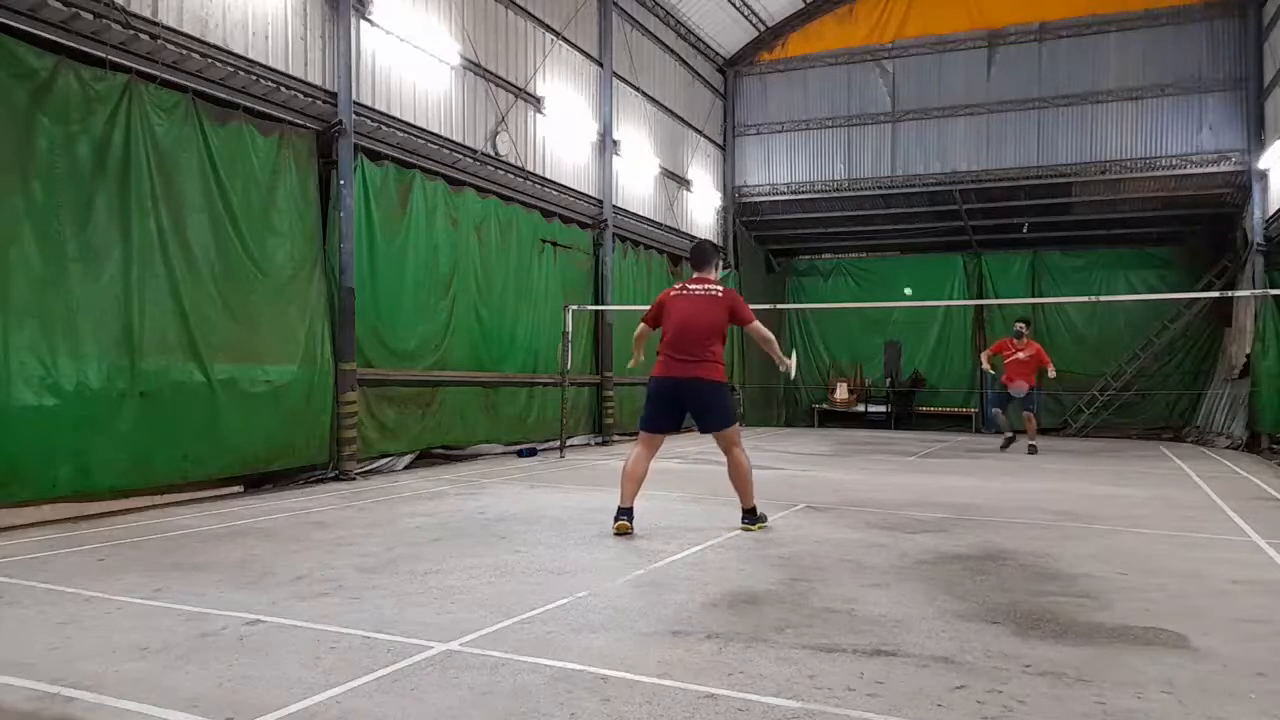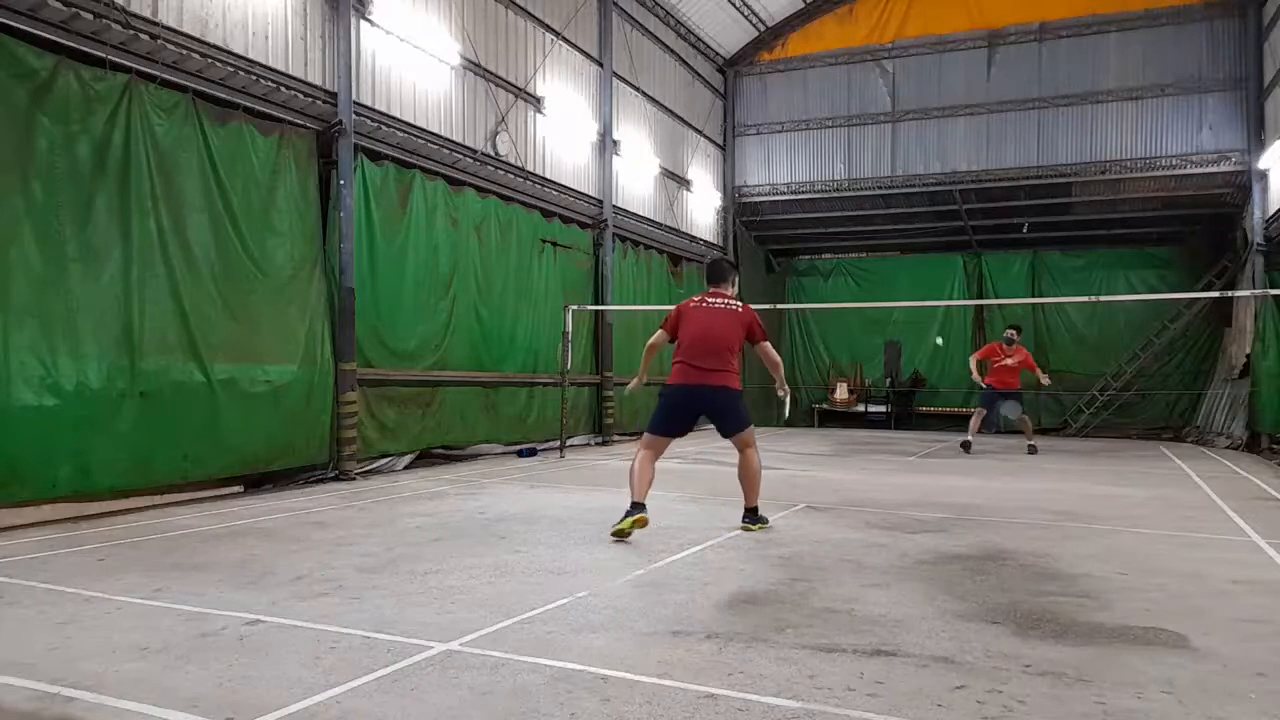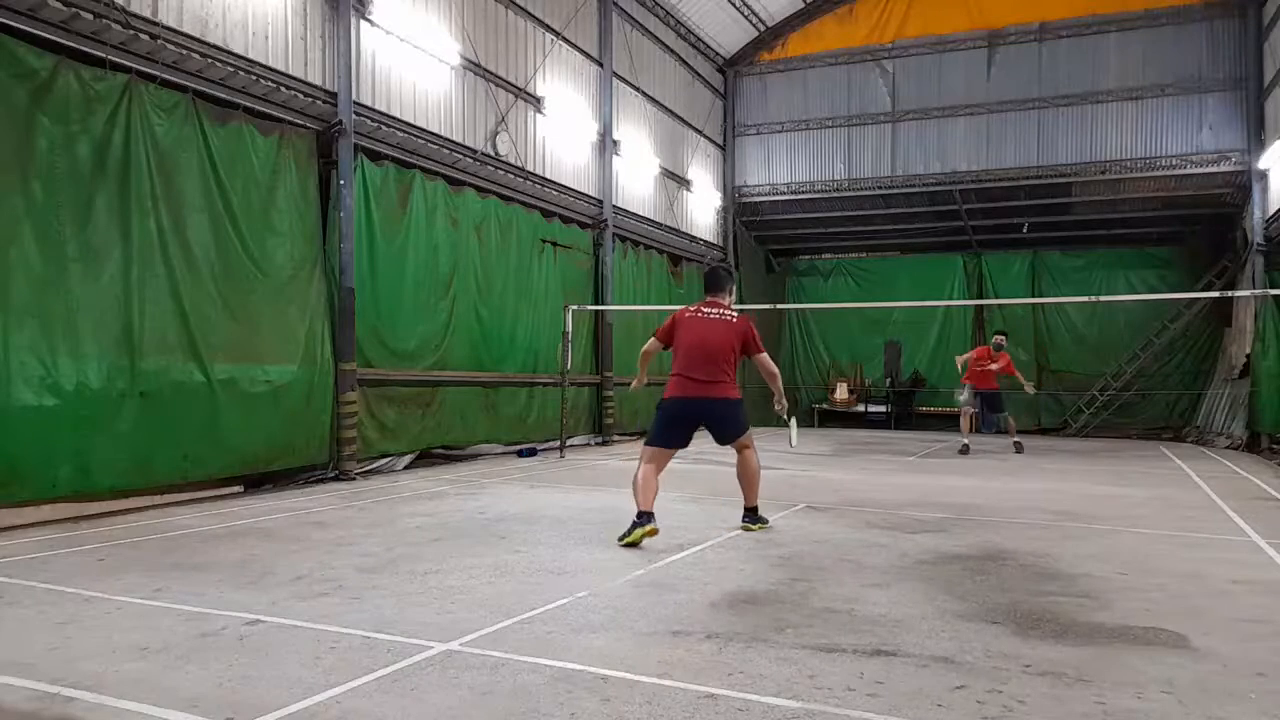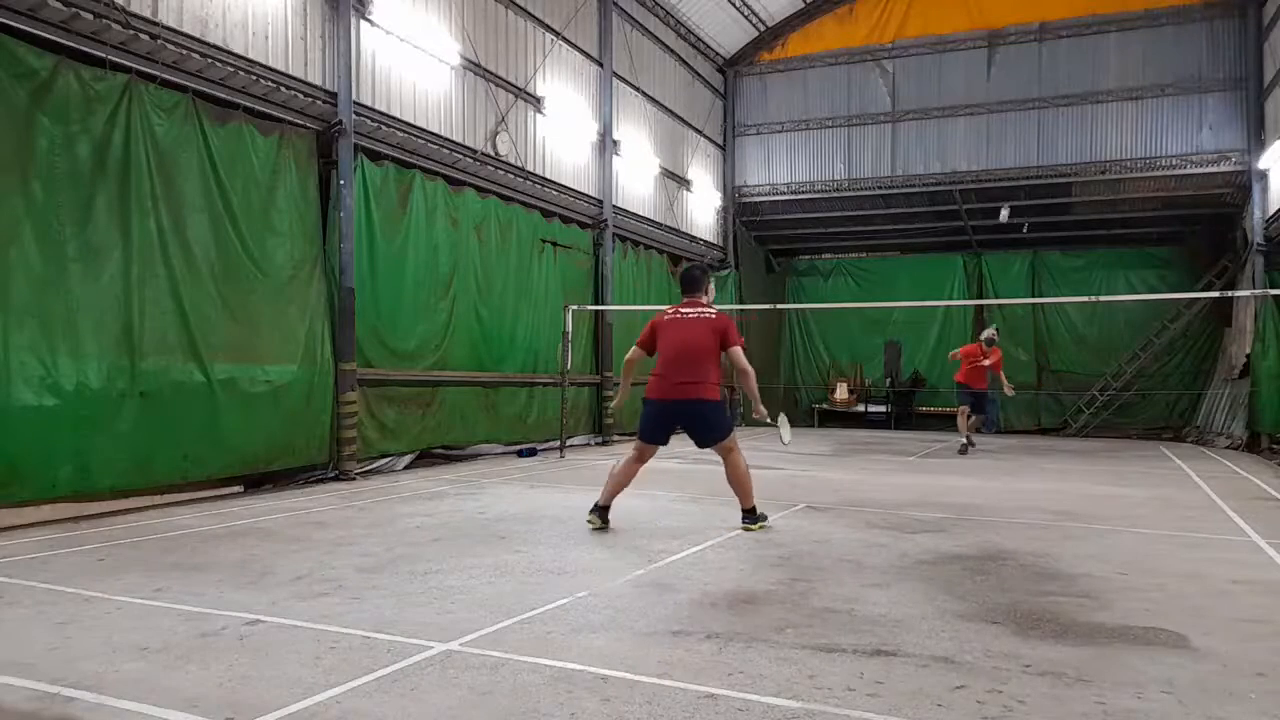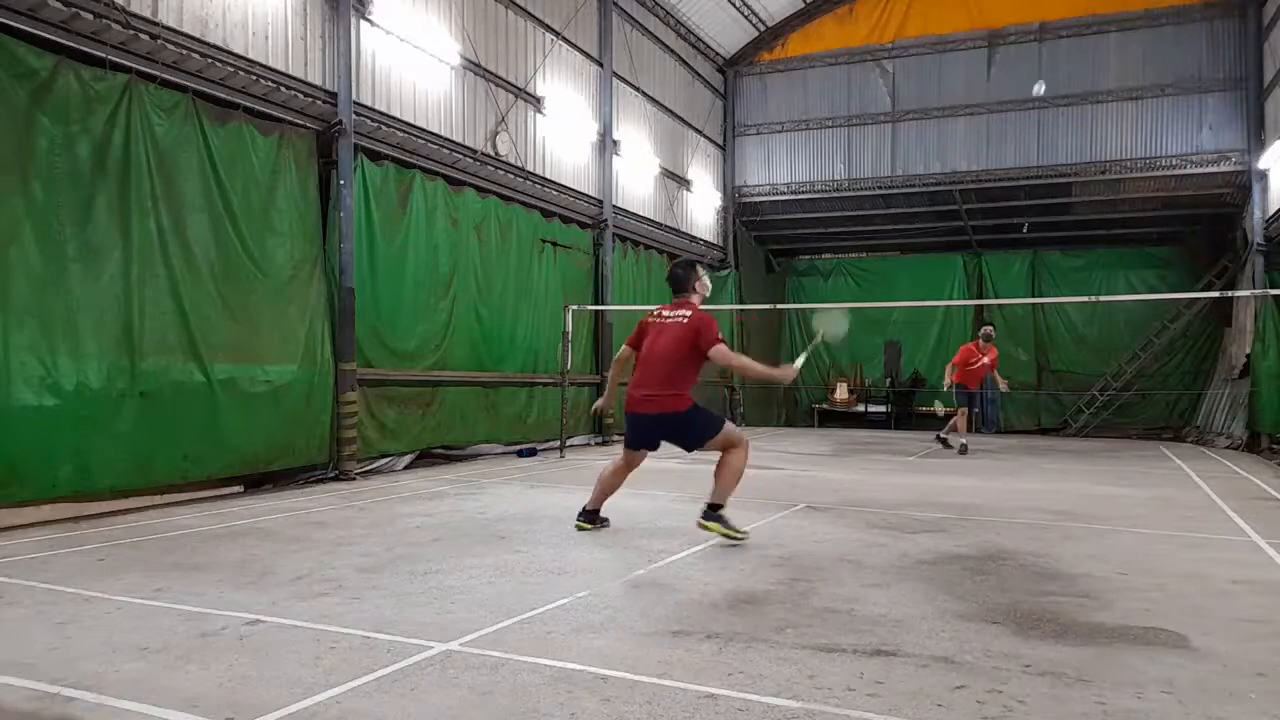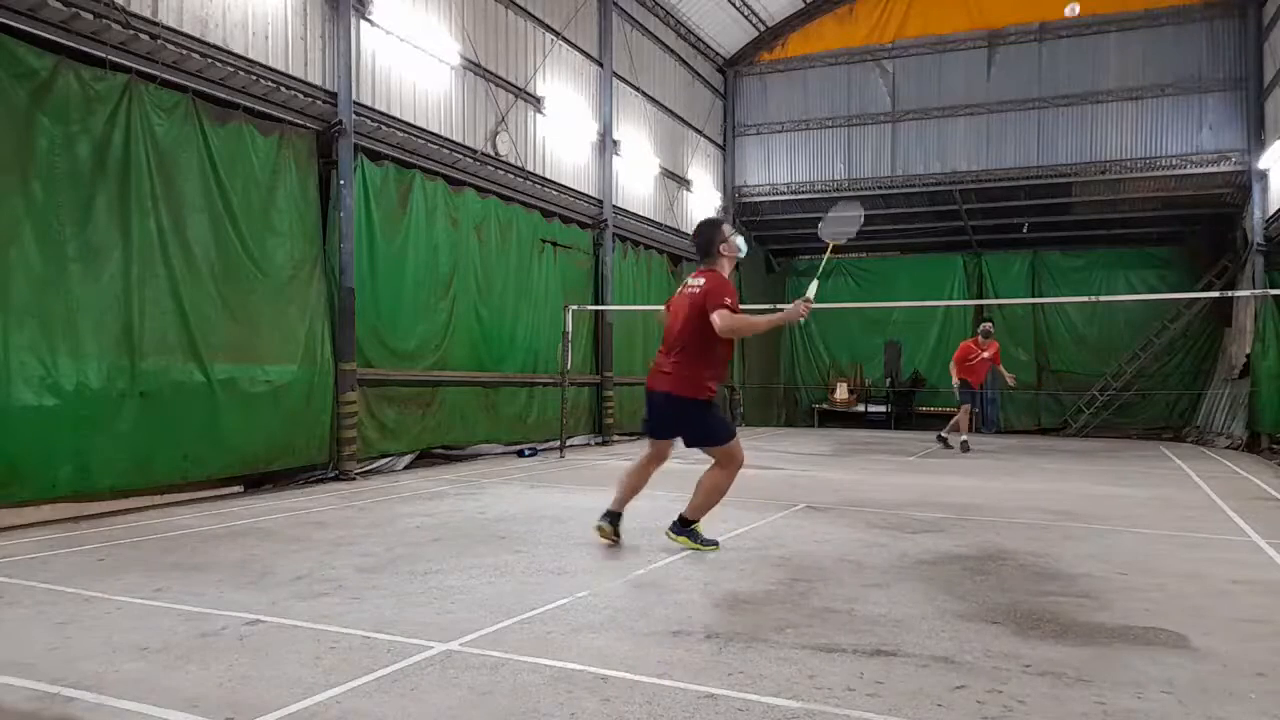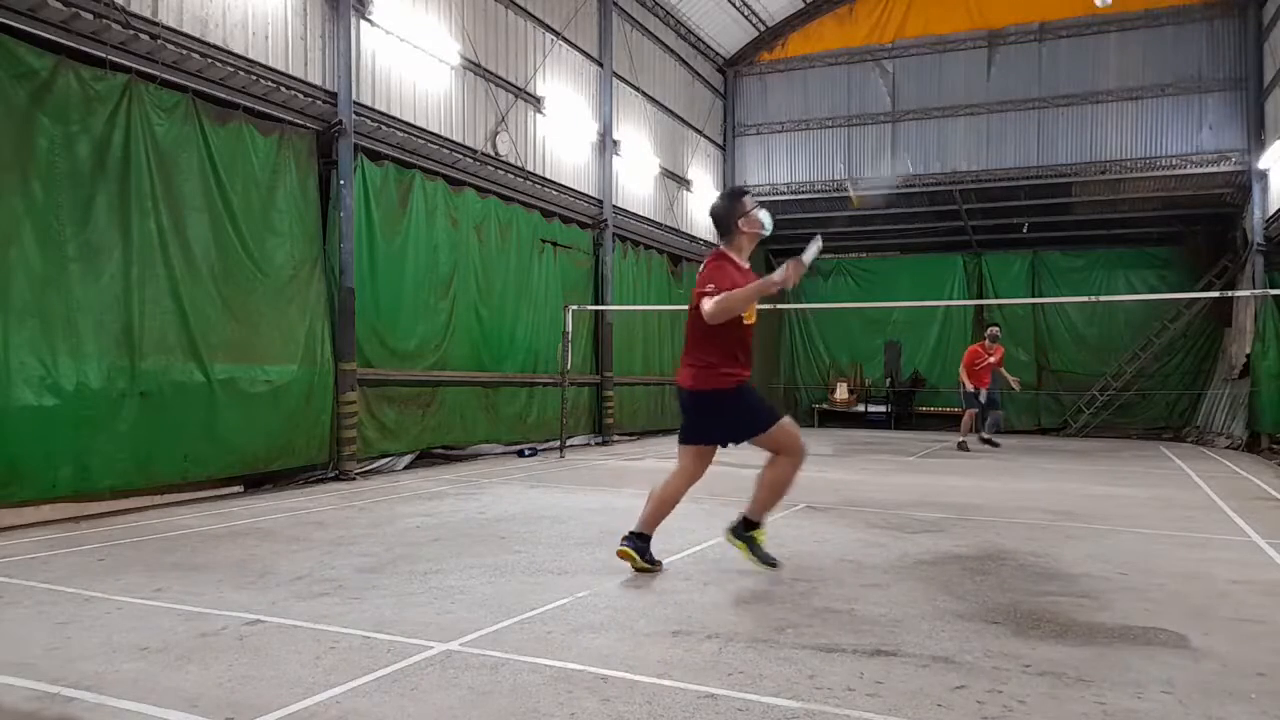
dt=0.2s
person 1, frame 1
left shoulder: (669, 295)
right shoulder: (727, 296)
left elbow: (640, 334)
right elbow: (763, 335)
left wrist: (636, 356)
right wrist: (780, 359)
left hip: (665, 379)
right hip: (707, 380)
left knee: (643, 448)
right knee: (733, 446)
left ankle: (624, 514)
right ankle: (750, 514)
person 1, frame 2
left shoulder: (686, 307)
right shoulder: (745, 313)
left elbow: (654, 344)
right elbow: (772, 358)
left wrist: (640, 376)
right wrist: (781, 384)
left hip: (680, 387)
right hip: (724, 389)
left knee: (647, 451)
right knee: (748, 446)
left ankle: (636, 508)
right ankle: (752, 514)
person 1, frame 3
left shoulder: (681, 316)
right shoulder: (741, 323)
left elbow: (647, 350)
right elbow: (770, 369)
left wrist: (640, 377)
right wrist: (780, 398)
left hip: (678, 398)
right hip: (722, 400)
left knee: (649, 464)
right knee: (745, 448)
left ankle: (644, 517)
right ankle: (751, 514)
person 1, frame 4
left shoulder: (662, 319)
right shoulder: (721, 320)
left elbow: (630, 360)
right elbow: (743, 368)
left wrist: (622, 393)
right wrist: (757, 404)
left hip: (659, 398)
right hip: (702, 400)
left knee: (639, 456)
right knee: (730, 452)
left ankle: (600, 509)
right ankle: (750, 515)
person 1, frame 5
left shoulder: (651, 318)
right shoulder: (701, 320)
left elbow: (620, 358)
right elbow: (727, 359)
left wrist: (608, 396)
right wrist: (776, 373)
left hip: (637, 408)
right hip: (675, 410)
left knee: (627, 460)
right knee: (737, 444)
left ankle: (589, 513)
right ankle: (713, 512)
person 1, frame 6
left shoulder: (692, 282)
right shoulder: (719, 285)
right elbow: (725, 327)
right wrist: (784, 316)
left hip: (658, 389)
right hip: (689, 396)
left knee: (653, 458)
right knee: (730, 460)
left ankle: (612, 517)
right ankle: (684, 525)
person 1, frame 7
left shoulder: (730, 265)
right shoulder: (722, 269)
right elbow: (712, 312)
right wrist: (770, 283)
left hip: (699, 385)
right hip: (720, 387)
left knee: (687, 471)
right knee: (792, 449)
left ankle: (637, 541)
right ankle: (748, 528)
